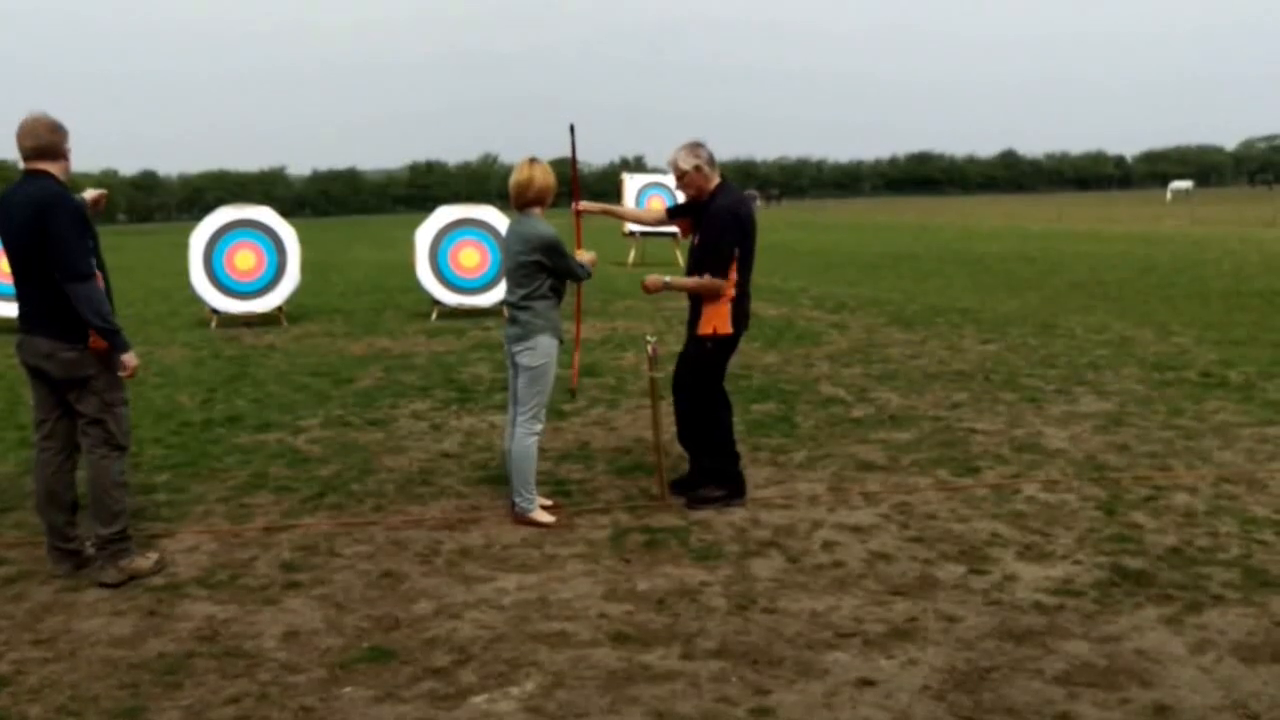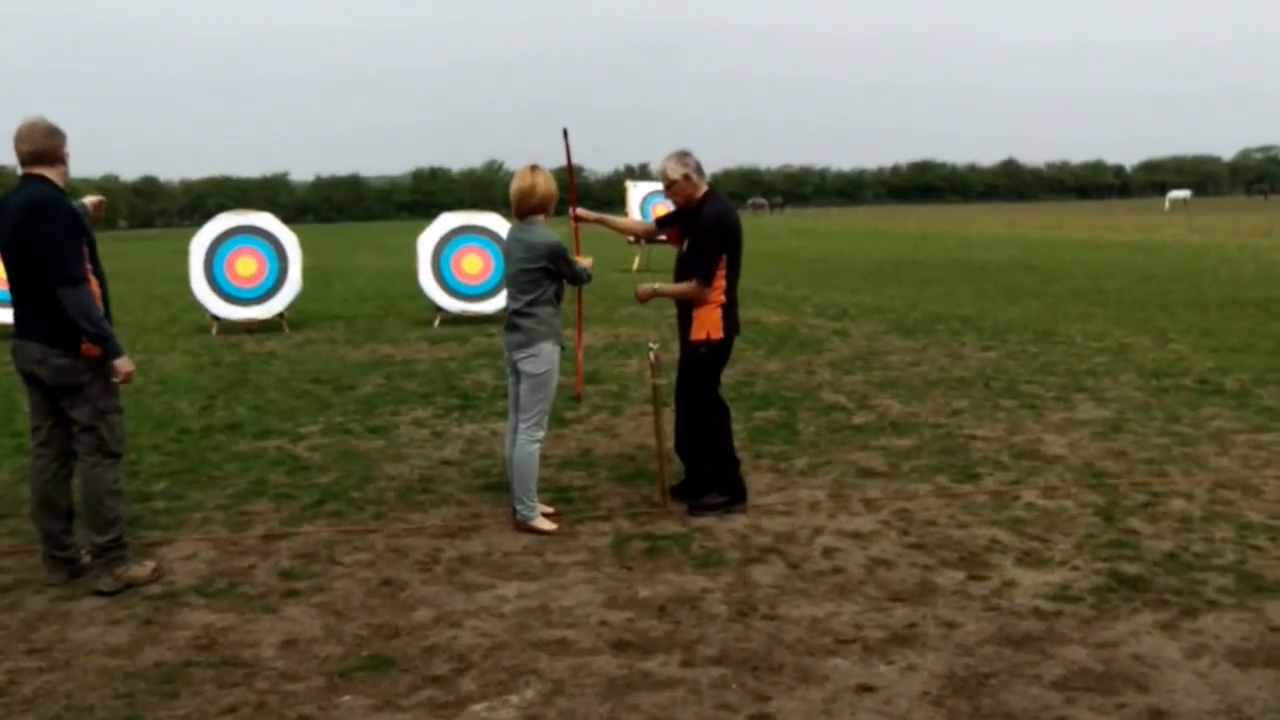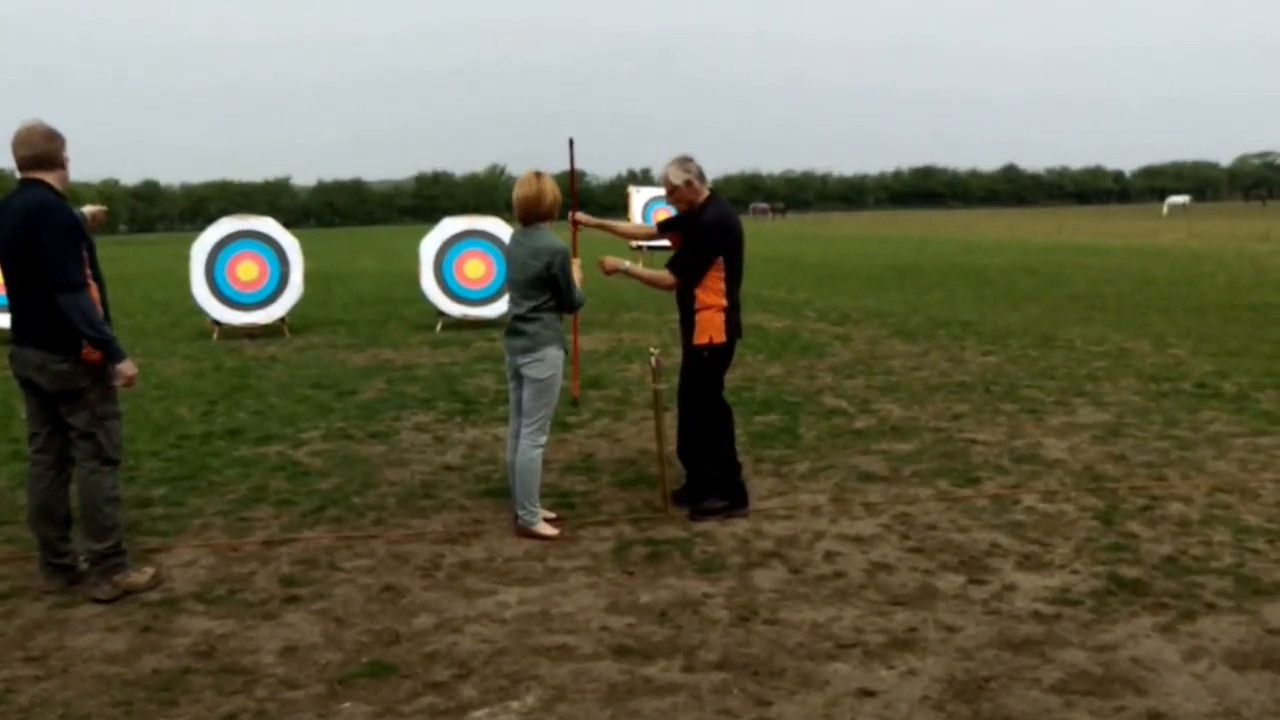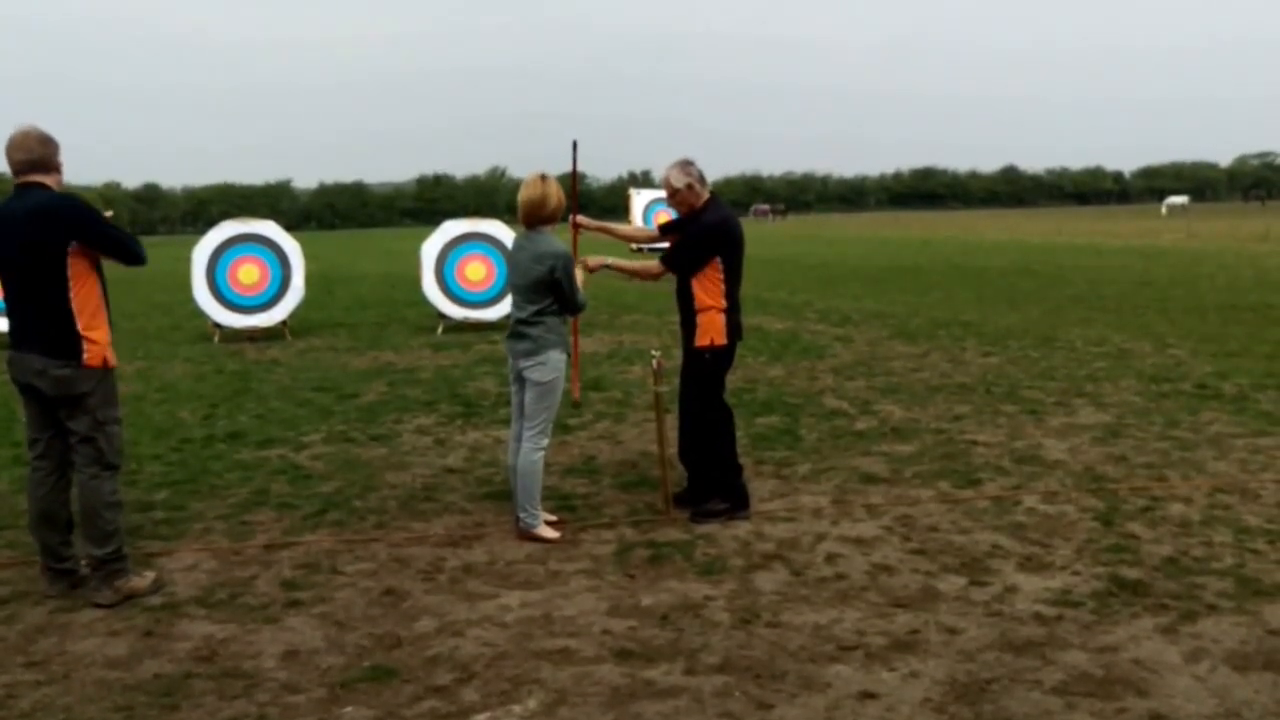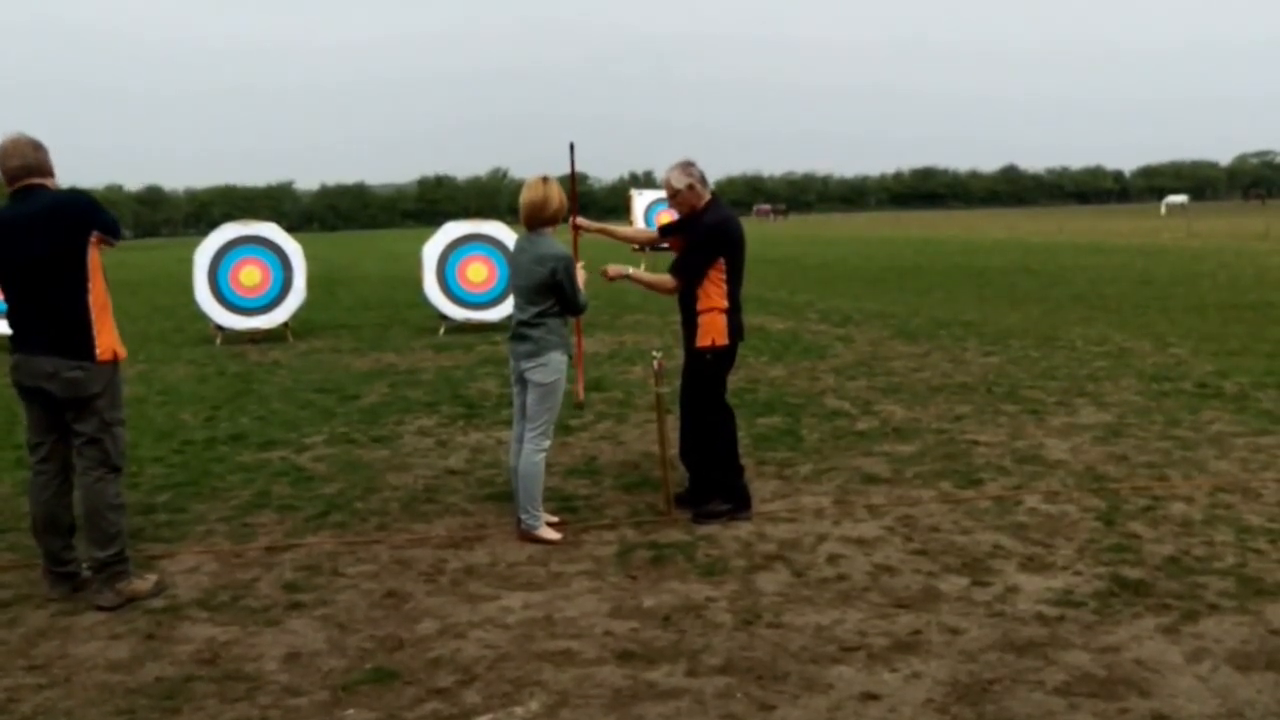
dt=0.7s
person 1, frame 1
right shoulder: (57, 201)
right elbow: (80, 282)
left wrist: (81, 206)
right wrist: (119, 343)
right hip: (78, 344)
left knee: (54, 444)
right knee: (105, 443)
left ankle: (64, 549)
right ankle: (115, 555)
person 1, frame 2
right shoulder: (52, 205)
right elbow: (72, 287)
left wrist: (80, 213)
right wrist: (112, 348)
right hip: (72, 351)
left knee: (49, 451)
right knee: (99, 452)
left ankle: (59, 558)
right ankle: (109, 563)
person 1, frame 3
right shoulder: (51, 210)
right elbow: (71, 293)
left wrist: (78, 224)
right wrist: (115, 353)
right hip: (71, 357)
left knee: (46, 458)
right knee: (96, 460)
left ankle: (57, 565)
right ankle: (109, 571)
person 1, frame 4
right shoulder: (65, 209)
right elbow: (134, 253)
left wrist: (85, 231)
right wrist: (101, 232)
right hip: (76, 360)
left knee: (46, 462)
right knee: (97, 464)
left ankle: (58, 569)
right ankle: (109, 575)
person 1, frame 5
right shoulder: (73, 206)
right elbow: (112, 231)
right hip: (82, 361)
left knee: (47, 465)
right knee: (99, 466)
left ankle: (60, 572)
right ankle: (112, 577)
person 2, frame 1
left shoulder: (515, 229)
right shoulder: (543, 234)
right elbow: (575, 273)
left wrist: (572, 262)
right wrist: (587, 263)
left hip: (516, 332)
right hip: (537, 336)
left knee: (516, 419)
right knee: (530, 423)
left ankle: (522, 494)
right ankle: (525, 505)
person 2, frame 2
left shoulder: (514, 236)
right shoulder: (547, 241)
right elbow: (577, 276)
left wrist: (571, 267)
right wrist: (586, 266)
left hip: (515, 339)
right hip: (539, 343)
left knee: (517, 426)
right knee: (532, 430)
left ankle: (523, 501)
right ankle: (527, 513)
person 2, frame 3
left shoulder: (515, 241)
right shoulder: (554, 248)
right elbow: (570, 303)
right wrist: (577, 279)
left hip: (515, 344)
right hip: (542, 349)
left knee: (517, 431)
right knee: (534, 436)
left ankle: (524, 507)
right ankle: (528, 518)
person 2, frame 4
left shoulder: (518, 245)
right shoulder: (557, 253)
right elbow: (574, 305)
right wrist: (579, 281)
left hip: (518, 348)
right hip: (545, 352)
left knee: (519, 434)
right knee: (535, 439)
left ankle: (525, 509)
right ankle: (529, 521)
person 2, frame 5
left shoulder: (521, 246)
right shoulder: (558, 254)
right elbow: (576, 307)
right wrist: (580, 281)
left hip: (520, 349)
right hip: (546, 354)
left knee: (521, 435)
right knee: (537, 440)
left ankle: (527, 511)
right ankle: (531, 522)
person 3, frame 1
left shoulder: (725, 209)
right shoulder: (708, 203)
left elbow: (714, 282)
right elbow: (657, 217)
left wrist: (665, 282)
right wrist: (601, 209)
left hip: (720, 318)
right hip: (707, 317)
left knee: (706, 394)
right knee: (686, 387)
left ankle: (727, 482)
right ankle: (702, 471)
person 3, frame 2
left shoulder: (714, 217)
right shoulder: (694, 211)
left elbow: (700, 288)
right elbow: (646, 229)
left wrist: (654, 290)
right wrist: (595, 218)
left hip: (711, 325)
right hip: (697, 324)
left knee: (705, 402)
right knee: (689, 401)
left ankle: (728, 489)
right ankle: (699, 479)
person 3, frame 3
left shoulder: (713, 221)
right shoulder: (698, 216)
left elbow: (670, 279)
right elbow: (649, 231)
left wrist: (623, 266)
right wrist: (596, 223)
left hip: (713, 328)
right hip: (700, 326)
left knee: (708, 406)
right knee: (692, 405)
left ankle: (730, 493)
right ankle: (701, 483)
person 3, frame 4
left shoulder: (713, 223)
right shoulder: (699, 218)
left elbow: (656, 269)
right elbow: (649, 234)
left wrist: (607, 262)
right wrist: (595, 225)
left hip: (713, 330)
right hip: (700, 329)
left knee: (709, 407)
right knee: (693, 406)
left ankle: (731, 495)
right ankle: (702, 486)
person 3, frame 5
left shoulder: (714, 224)
right shoulder: (700, 219)
left elbow: (671, 283)
right elbow: (650, 236)
left wrist: (626, 272)
right wrist: (596, 227)
left hip: (714, 331)
right hip: (702, 329)
left knee: (711, 408)
right knee: (694, 407)
left ankle: (733, 496)
right ankle: (704, 486)
